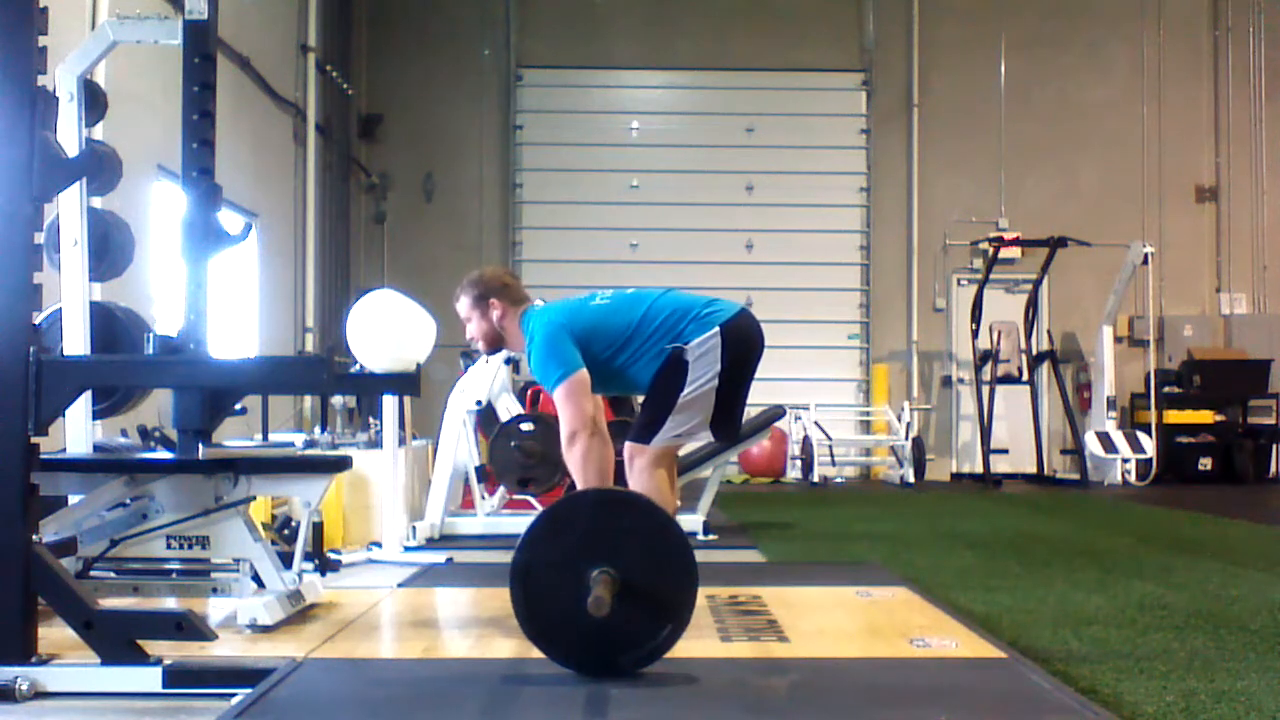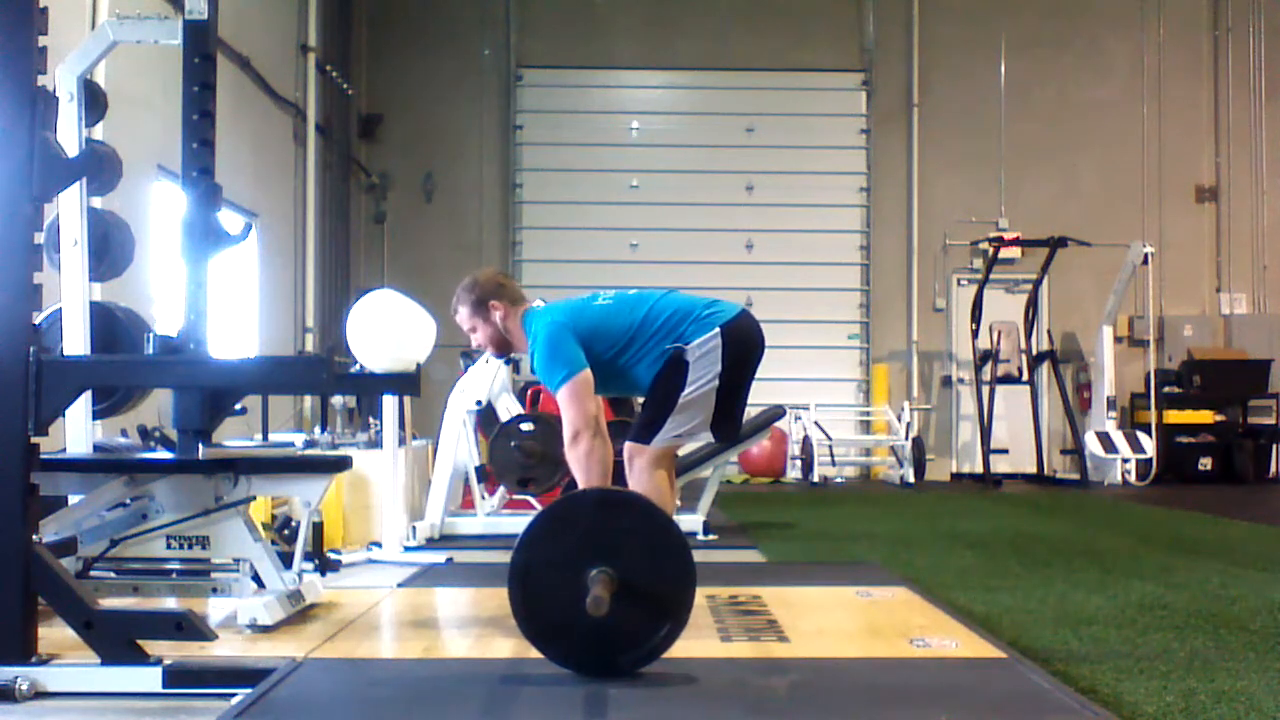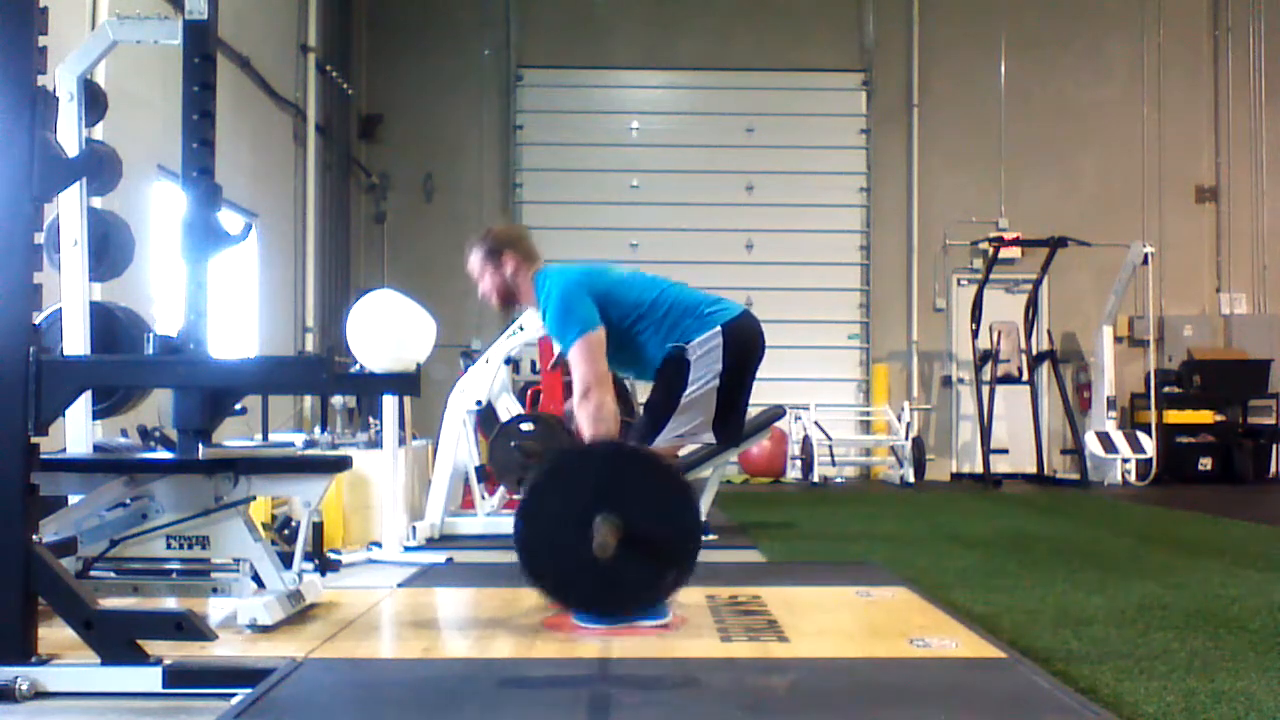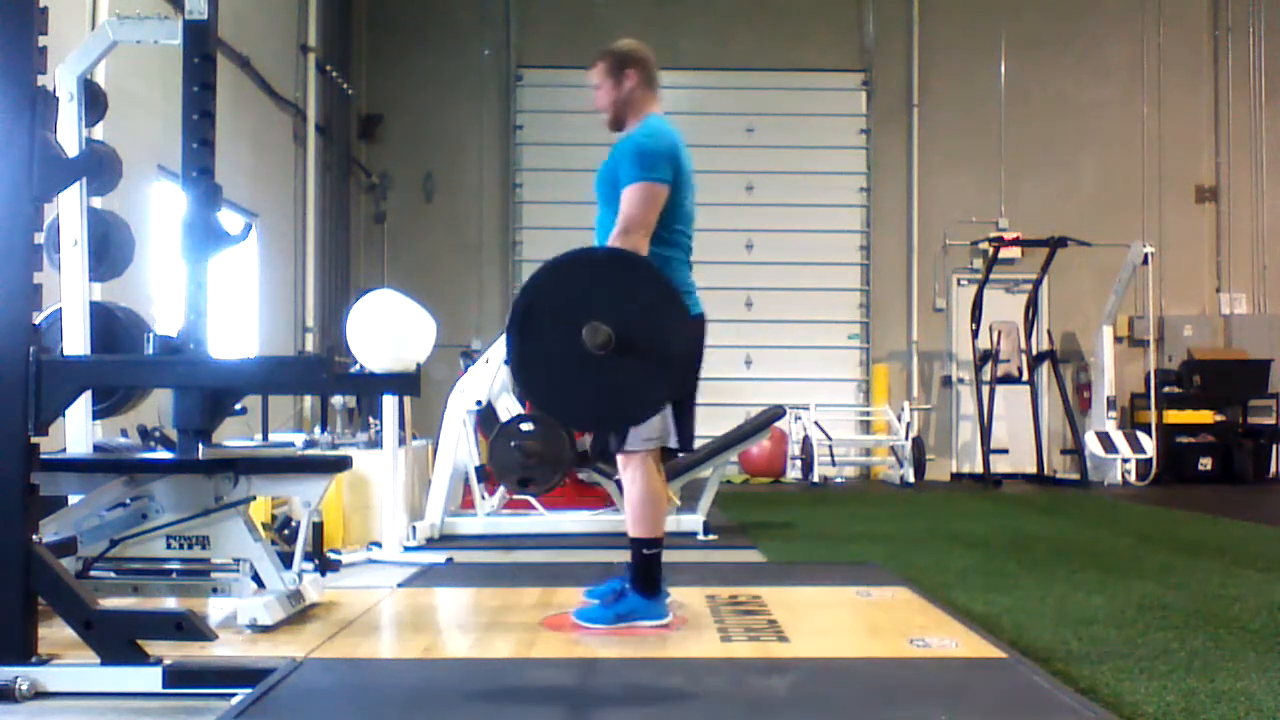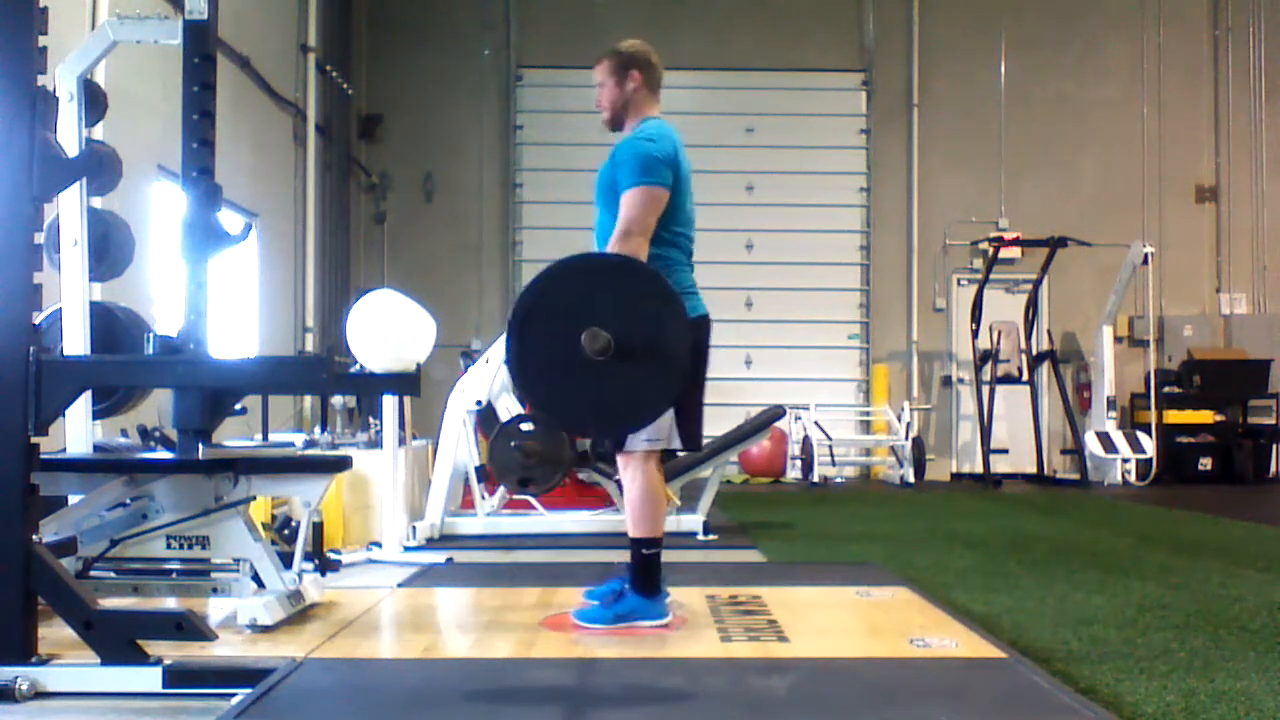
dt=0.5s
person 1, frame 1
left shoulder: (546, 334)
right shoulder: (554, 322)
left elbow: (577, 437)
right elbow: (594, 432)
left hip: (713, 337)
right hip: (727, 330)
left knee: (643, 455)
right knee: (654, 454)
person 1, frame 2
left shoulder: (548, 334)
right shoulder: (553, 323)
left elbow: (580, 435)
right elbow: (594, 432)
left hip: (716, 339)
right hip: (726, 333)
left knee: (642, 455)
right knee: (653, 454)
person 1, frame 3
left shoulder: (562, 290)
right shoulder: (561, 285)
left elbow: (592, 390)
right elbow: (597, 387)
left hip: (718, 340)
right hip: (726, 338)
left knee: (646, 451)
person 1, frame 4
left shoulder: (646, 141)
right shoulder: (654, 141)
left elbow: (631, 235)
left knee: (637, 455)
right knee: (638, 453)
left ankle: (646, 597)
right ankle: (642, 580)
person 1, frame 5
left shoulder: (644, 144)
right shoulder: (652, 144)
left elbow: (630, 239)
left knee: (638, 454)
right knee: (637, 453)
left ankle: (645, 595)
right ankle: (642, 579)
